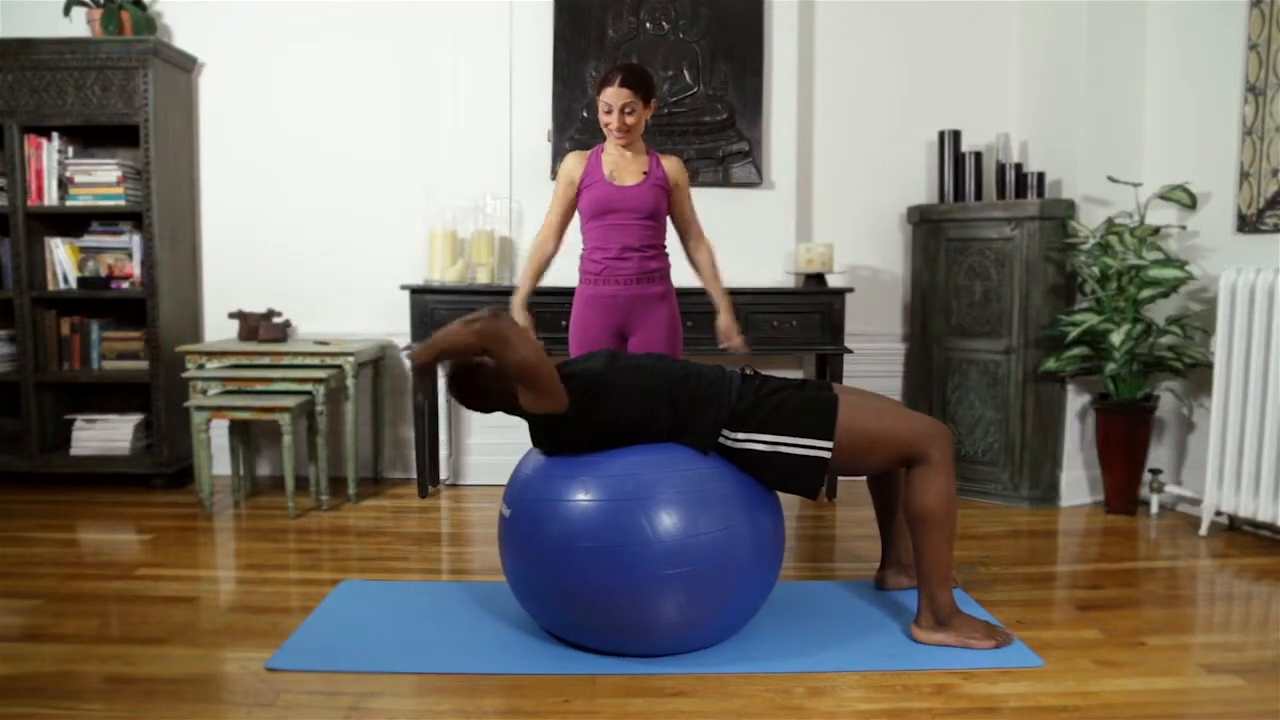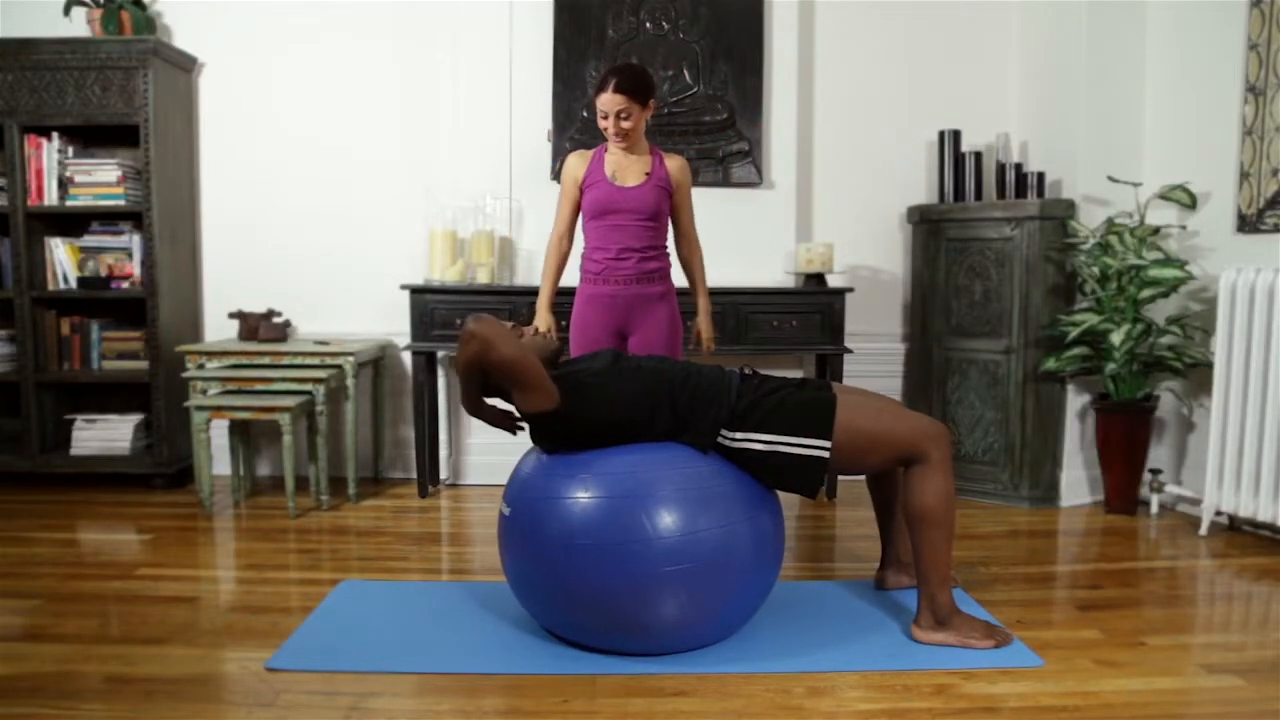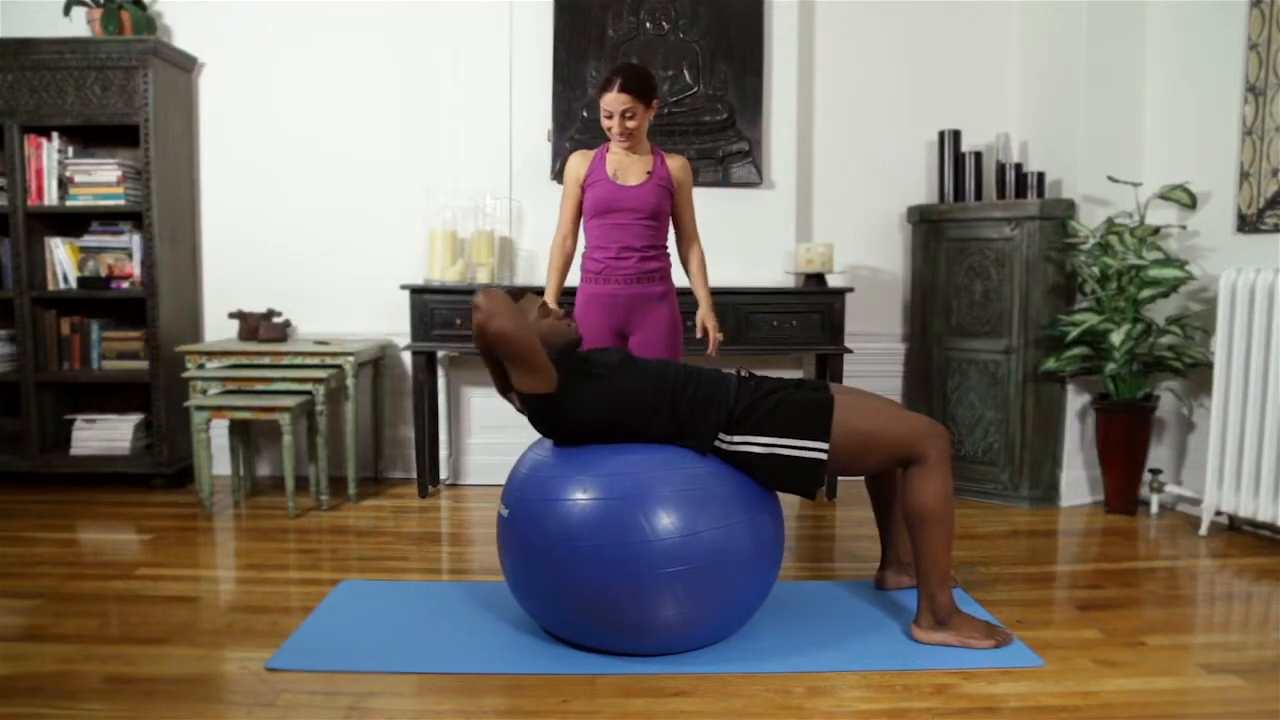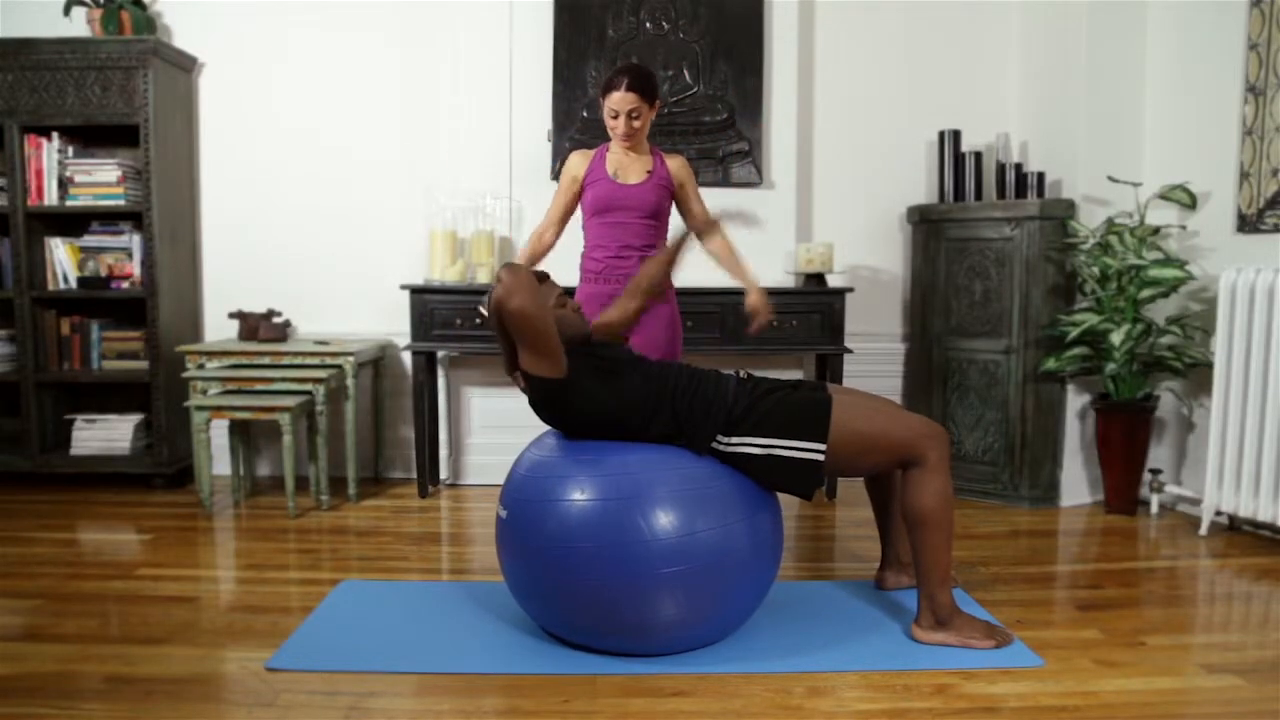
dt=0.4s
person 1, frame 1
left shoulder: (555, 387)
right shoulder: (552, 413)
right elbow: (495, 326)
right wrist: (430, 353)
left hip: (740, 395)
right hip: (741, 422)
left knee: (898, 424)
right knee: (931, 441)
left ankle: (898, 564)
right ankle: (938, 616)
person 1, frame 2
left shoulder: (559, 381)
right shoulder: (553, 412)
right elbow: (480, 332)
right wrist: (474, 396)
left hip: (739, 394)
right hip: (741, 420)
left knee: (897, 424)
right knee: (930, 439)
left ankle: (898, 564)
right ankle: (938, 615)
person 1, frame 3
left shoulder: (565, 373)
right shoulder: (554, 398)
right elbow: (491, 310)
right wrist: (501, 380)
left hip: (738, 397)
right hip: (739, 424)
left knee: (895, 422)
right knee: (927, 441)
left ankle: (897, 562)
right ankle: (938, 615)
person 1, frame 4
left shoulder: (569, 361)
right shoulder: (549, 377)
left elbow: (637, 299)
right elbow: (509, 289)
left wrist: (684, 236)
left hip: (740, 401)
right hip: (737, 427)
left knee: (893, 427)
right knee: (926, 441)
left ankle: (898, 565)
right ankle: (938, 615)
person 2, frame 1
left shoulder: (669, 169)
right shoulder: (576, 165)
left elbow: (694, 241)
right elbow: (549, 236)
left wrist: (723, 307)
right wrist: (519, 301)
left hip: (654, 303)
right hip: (594, 303)
person 2, frame 2
left shoulder: (673, 168)
right shoulder: (579, 164)
left elbow: (688, 243)
right elbow: (561, 239)
left wrist: (704, 309)
right wrist: (543, 305)
left hip: (654, 303)
right hip: (595, 302)
person 2, frame 3
left shoulder: (674, 168)
right shoulder: (582, 164)
left elbow: (688, 241)
right elbow: (565, 237)
left wrist: (705, 304)
right wrist: (549, 303)
left hip: (655, 303)
right hip: (596, 302)
person 2, frame 4
left shoulder: (673, 168)
right shoulder: (582, 163)
left elbow: (708, 233)
right elbow: (548, 230)
left wrist: (749, 284)
left hip: (655, 303)
right hip: (596, 302)
